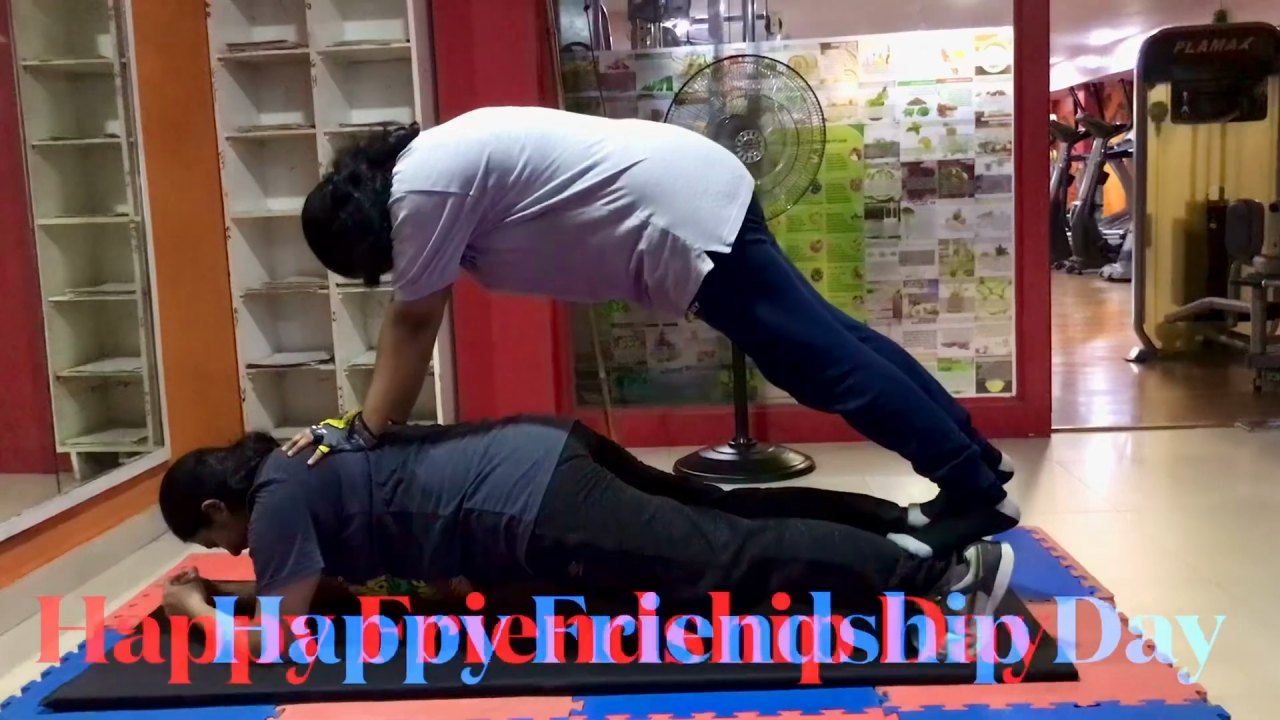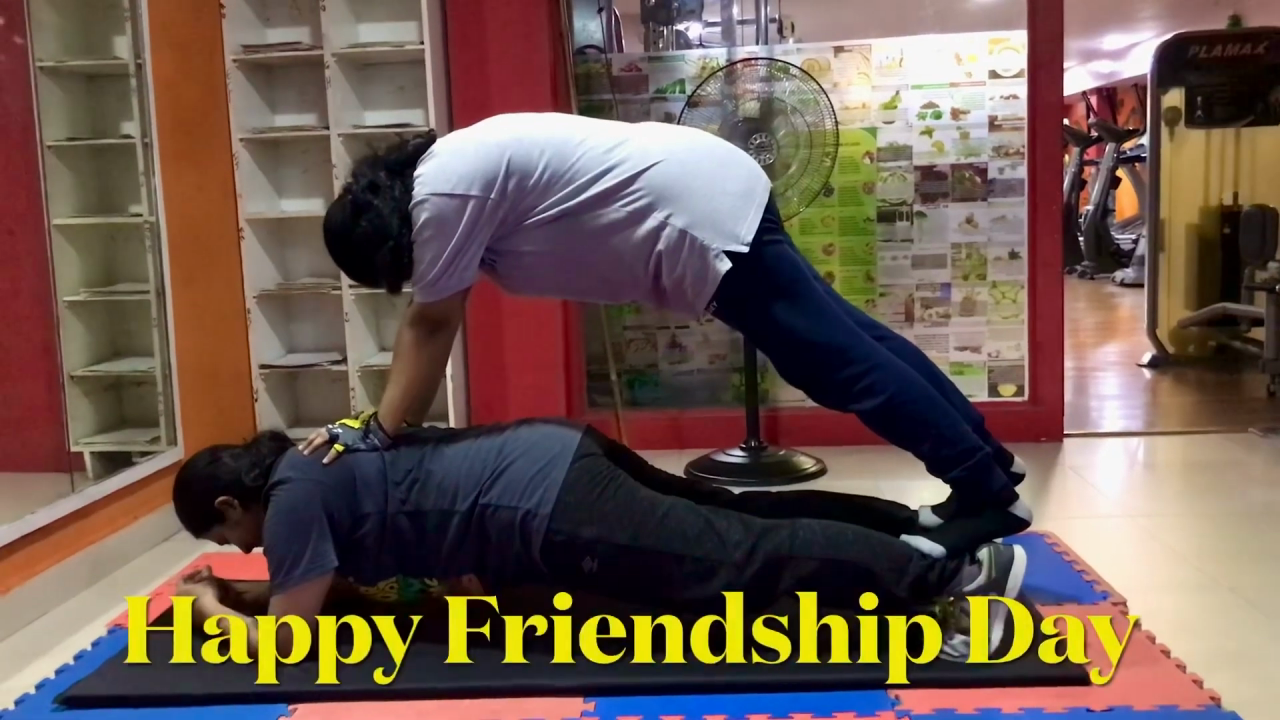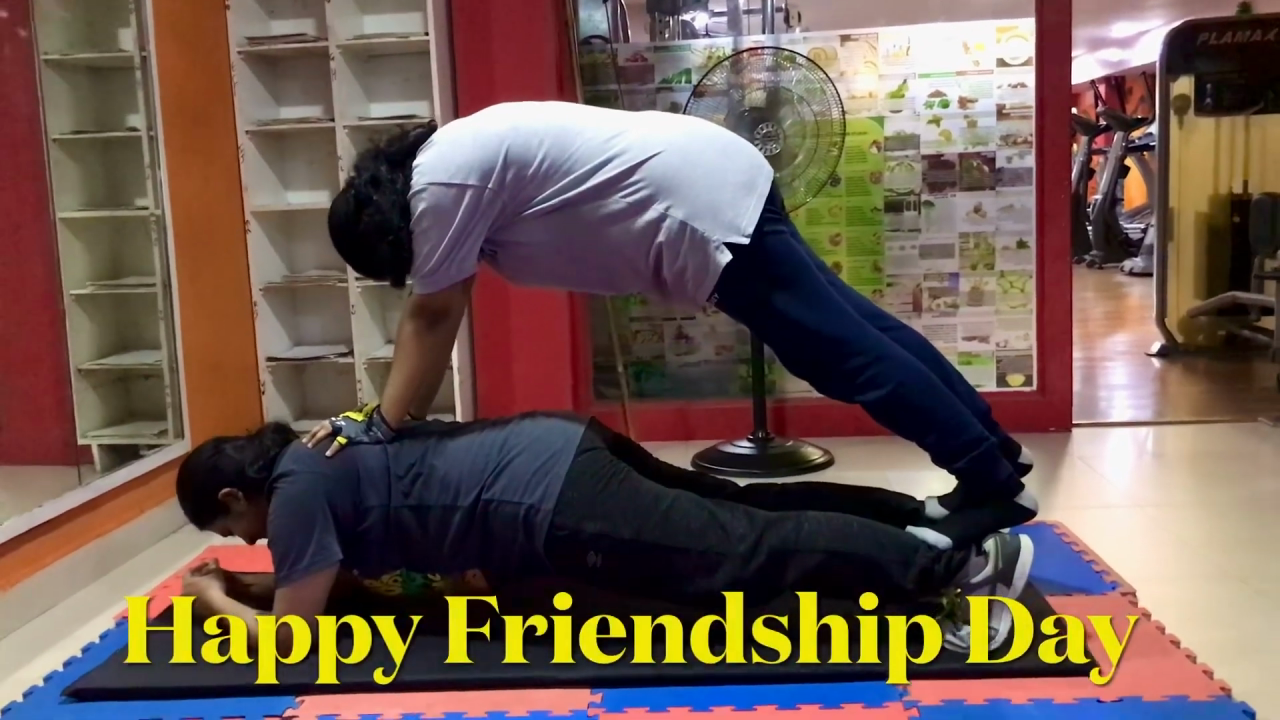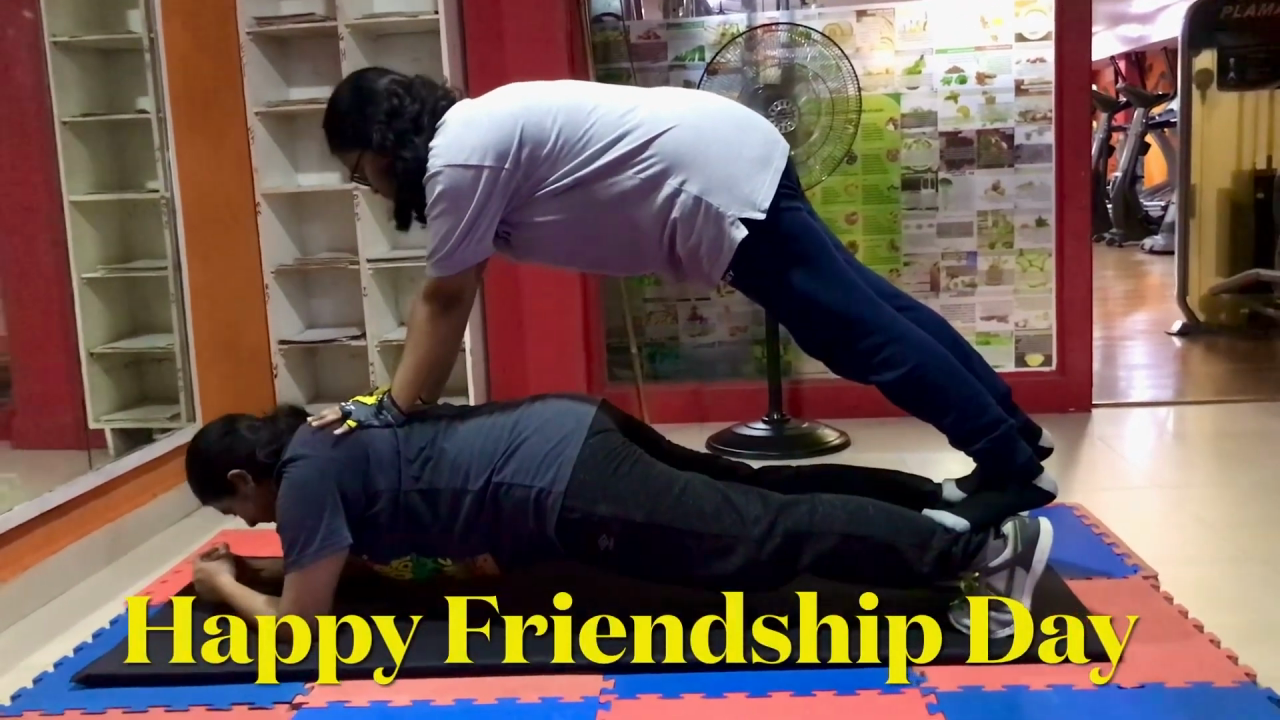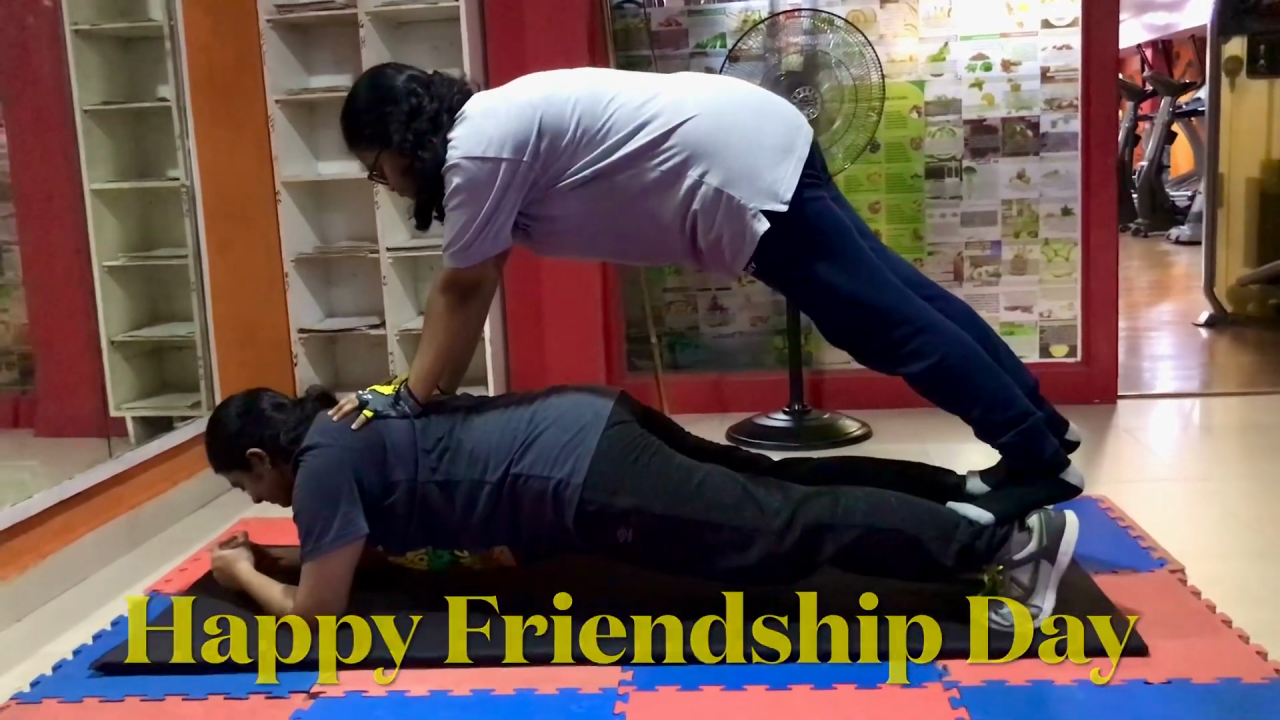
dt=1s
person 1, frame 1
left shoulder: (277, 500)
right shoulder: (298, 466)
right elbow: (325, 574)
left wrist: (196, 605)
right wrist: (295, 584)
left hip: (533, 510)
right hip: (538, 454)
left knee: (732, 564)
right knee: (725, 522)
left ankle: (947, 570)
right ankle: (910, 527)
person 1, frame 2
left shoulder: (293, 499)
right shoulder: (312, 465)
left elbow: (288, 640)
right elbow: (342, 571)
left wrist: (211, 609)
left hip: (546, 510)
right hip: (551, 457)
left knee: (745, 562)
right knee: (737, 523)
left ankle: (955, 573)
right ankle: (922, 532)
person 1, frame 3
left shoulder: (297, 491)
right shoulder: (318, 456)
left elbow: (292, 636)
right elbow: (334, 570)
left wrist: (216, 600)
right wrist: (273, 578)
left hip: (551, 505)
right hip: (553, 450)
left knee: (751, 555)
right knee: (743, 513)
left ankle: (964, 562)
right ankle: (928, 522)
person 1, frame 4
left shoulder: (306, 475)
right shoulder: (326, 439)
left elbow: (301, 621)
right elbow: (334, 554)
left wrist: (225, 585)
right wrist: (286, 558)
left hip: (565, 489)
right hip: (566, 433)
left knee: (767, 538)
right knee: (758, 498)
left ankle: (985, 546)
right ankle: (946, 505)
person 1, frame 5
left shoulder: (324, 463)
right shoulder: (344, 425)
left elbow: (319, 611)
right elbow: (361, 537)
left wrist: (245, 574)
right wrist: (292, 548)
left hip: (585, 481)
right hip: (585, 425)
left knee: (788, 532)
right knee: (781, 492)
left ankle: (1009, 540)
right ankle: (972, 497)
person 2, frame 1
left shoulder: (421, 186)
right shoulder: (440, 164)
left elbow: (412, 322)
right elbow: (416, 321)
left wrist: (361, 435)
right wrist: (368, 427)
left hip: (682, 216)
right hip: (697, 185)
left knee: (828, 365)
right knee: (831, 341)
left ankle: (976, 492)
right ankle: (975, 461)
person 2, frame 2
left shoulder: (441, 190)
right shoulder: (459, 170)
left elbow: (430, 325)
right elbow: (434, 323)
left wrist: (377, 435)
right wrist: (382, 425)
left hip: (702, 216)
right hip: (715, 189)
left knee: (843, 364)
right knee: (849, 341)
left ankle: (987, 493)
right ankle: (989, 464)
person 2, frame 3
left shoulder: (440, 180)
right shoulder: (459, 159)
left elbow: (431, 317)
right elbow: (437, 314)
left wrist: (380, 430)
right wrist: (386, 421)
left hip: (702, 206)
right hip: (717, 179)
left knee: (849, 355)
right knee: (855, 331)
left ankle: (995, 483)
right ankle: (996, 453)
person 2, frame 4
left shoulder: (457, 155)
right shoulder: (472, 132)
left elbow: (445, 302)
right elbow: (447, 301)
left wrist: (390, 414)
right wrist: (397, 407)
left hip: (718, 181)
right hip: (730, 154)
left knee: (864, 335)
right knee: (870, 309)
left ankle: (1013, 467)
right ankle: (1014, 436)
person 2, frame 5
left shoulder: (477, 147)
right shoulder: (490, 123)
left elbow: (463, 292)
right elbow: (469, 289)
left wrist: (408, 403)
right wrist: (418, 396)
left hip: (742, 171)
right hip: (760, 139)
left knee: (890, 322)
right knee: (898, 298)
left ankle: (1040, 458)
right ankle: (1040, 427)
